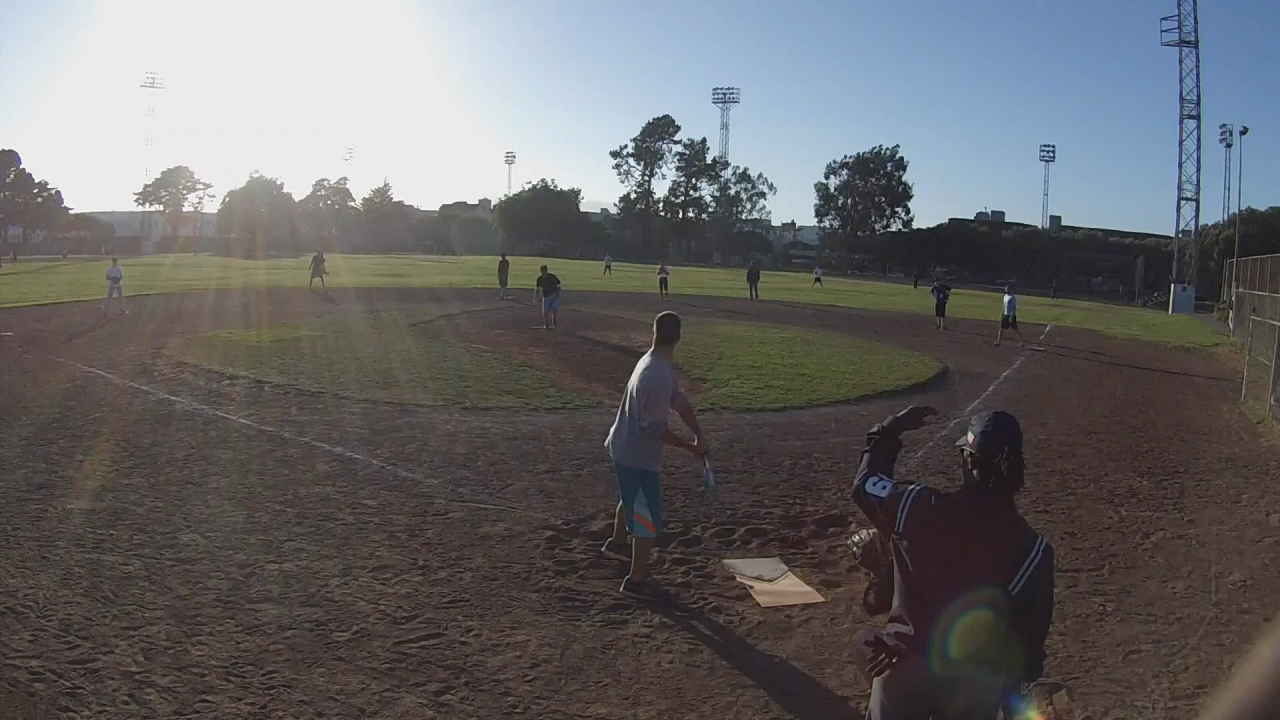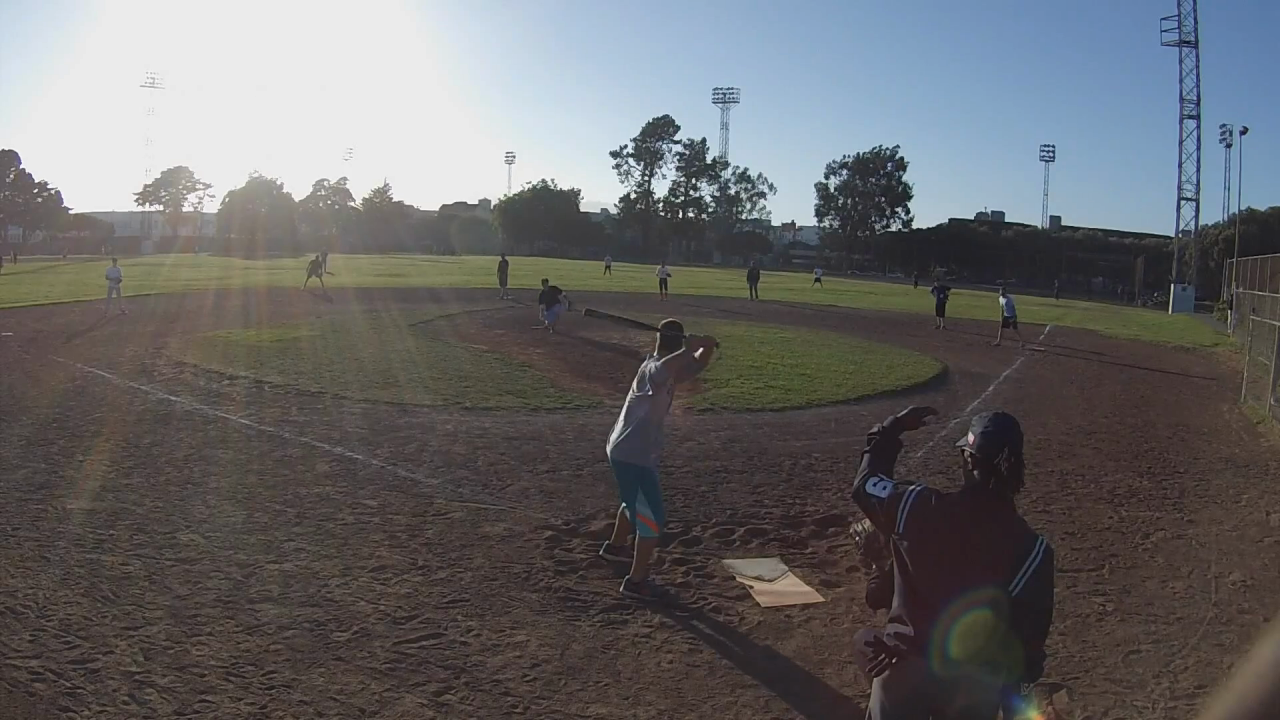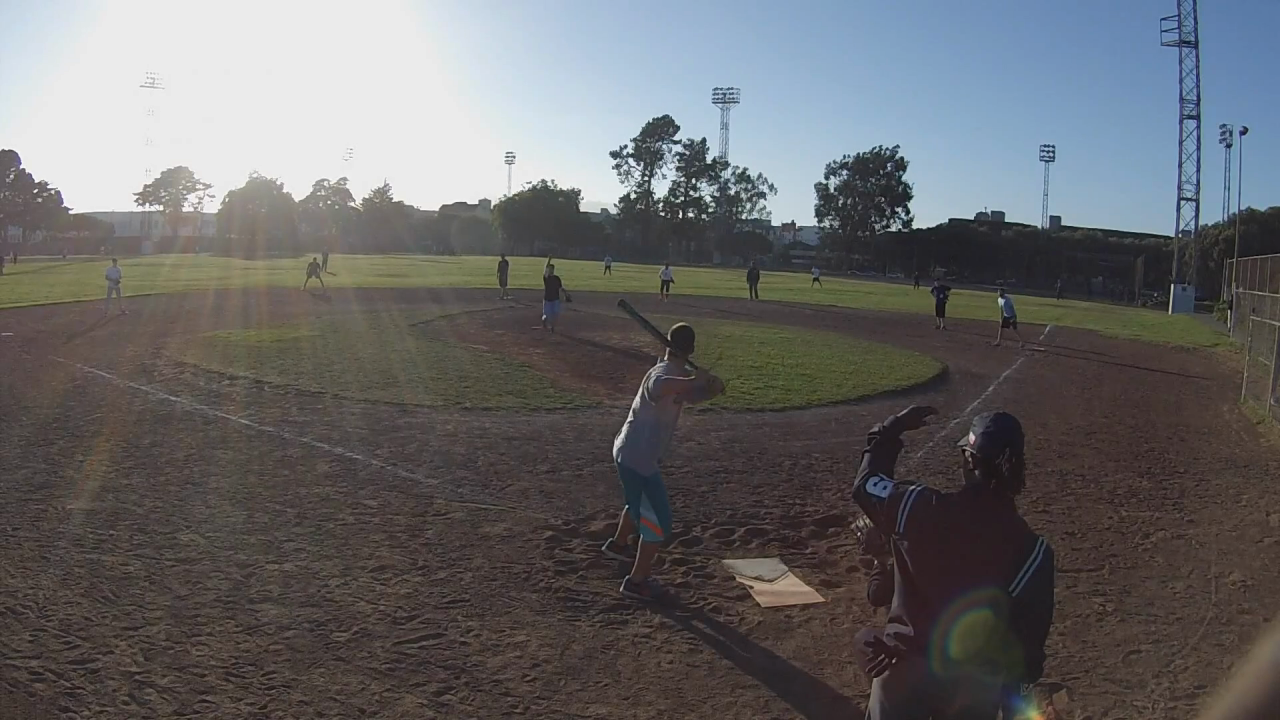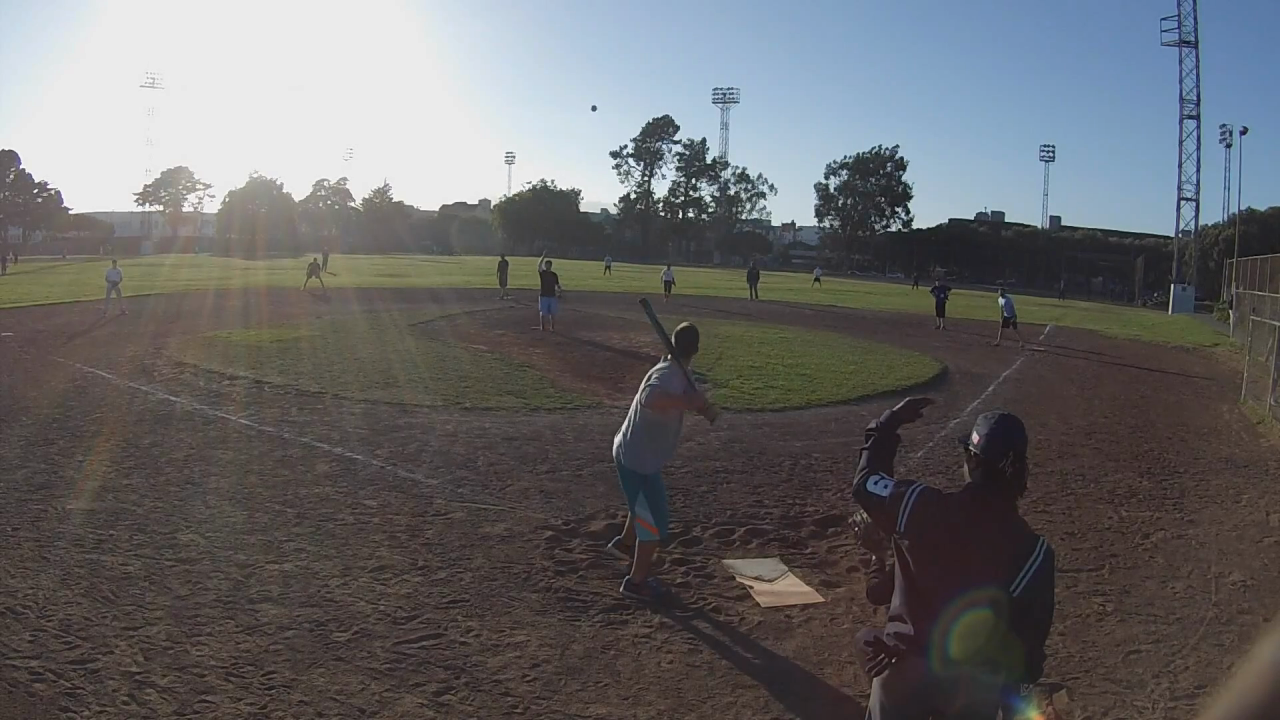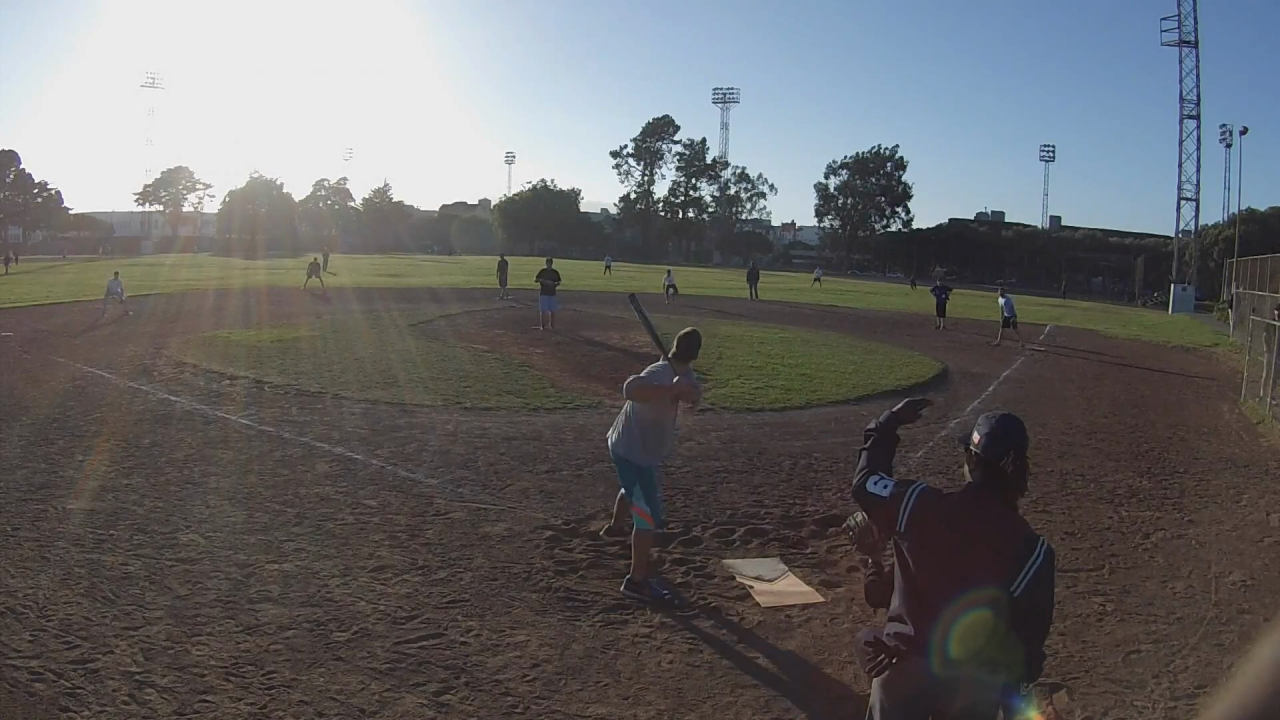
dt=0.5s
person 1, frame 1
left shoulder: (919, 509)
right shoulder: (1031, 550)
left elbow: (865, 484)
right elbow: (1030, 634)
left wrist: (890, 430)
right wrist: (1016, 692)
left hip: (907, 671)
right hip: (978, 684)
person 1, frame 2
left shoulder: (919, 509)
right shoulder: (1031, 550)
left elbow: (865, 485)
right elbow: (1031, 636)
left wrist: (890, 430)
right wrist: (1017, 689)
left hip: (906, 671)
right hip: (978, 683)
person 1, frame 3
left shoulder: (920, 510)
right shoulder: (1031, 551)
left elbow: (866, 484)
right elbow: (1030, 635)
left wrist: (891, 429)
right wrist: (1017, 690)
left hip: (906, 671)
right hip: (977, 684)
person 1, frame 4
left shoulder: (920, 508)
right shoulder: (1032, 551)
left elbow: (866, 482)
right elbow: (1032, 633)
left wrist: (888, 424)
right wrist: (1017, 684)
left hip: (906, 671)
right hip: (977, 685)
person 1, frame 5
left shoulder: (920, 507)
right shoulder: (1032, 551)
left elbow: (864, 483)
right elbow: (1030, 633)
left wrist: (888, 423)
right wrist: (1017, 688)
left hip: (905, 670)
right hip: (977, 683)
person 2, frame 1
left shoulder: (661, 366)
right shoulder: (656, 374)
left elbow: (680, 402)
right elbow: (653, 428)
left wrist: (698, 434)
right wrist: (688, 445)
left hip: (625, 447)
right hip: (638, 454)
left knee: (632, 501)
right knee: (649, 517)
left ankle: (616, 543)
right ankle: (636, 581)
person 2, frame 2
left shoulder: (662, 363)
right shoulder: (654, 367)
left elbow: (696, 365)
right elbow: (664, 372)
left wrist: (706, 347)
right wrist: (687, 349)
left hip: (627, 449)
right hip: (633, 454)
left knee: (635, 502)
right knee: (652, 517)
left ankle: (615, 545)
right ankle: (636, 581)
person 2, frame 3
left shoulder: (679, 374)
right shoulder: (663, 373)
left elbow: (705, 393)
right elbow: (657, 390)
left wrist: (712, 383)
right wrist: (696, 379)
left hip: (635, 452)
right hip: (638, 457)
left knee: (638, 504)
right knee: (658, 521)
left ankle: (618, 543)
right ankle: (637, 581)
person 2, frame 4
left shoulder: (679, 374)
right shoulder: (666, 375)
left elbow: (694, 402)
right elbow: (650, 399)
left wrist: (702, 404)
right wrist: (688, 400)
left hip: (638, 452)
right hip: (638, 457)
left knee: (644, 505)
right knee: (654, 520)
left ankle: (625, 542)
right ankle: (637, 582)
person 2, frame 5
left shoulder: (679, 372)
right shoulder: (659, 374)
left elbow: (696, 396)
right elbow: (631, 388)
left wrist: (685, 390)
right wrist: (674, 390)
left hip: (630, 447)
right hip: (635, 451)
left knee: (633, 488)
right knee: (647, 514)
left ankle: (615, 526)
right ankle: (638, 580)
